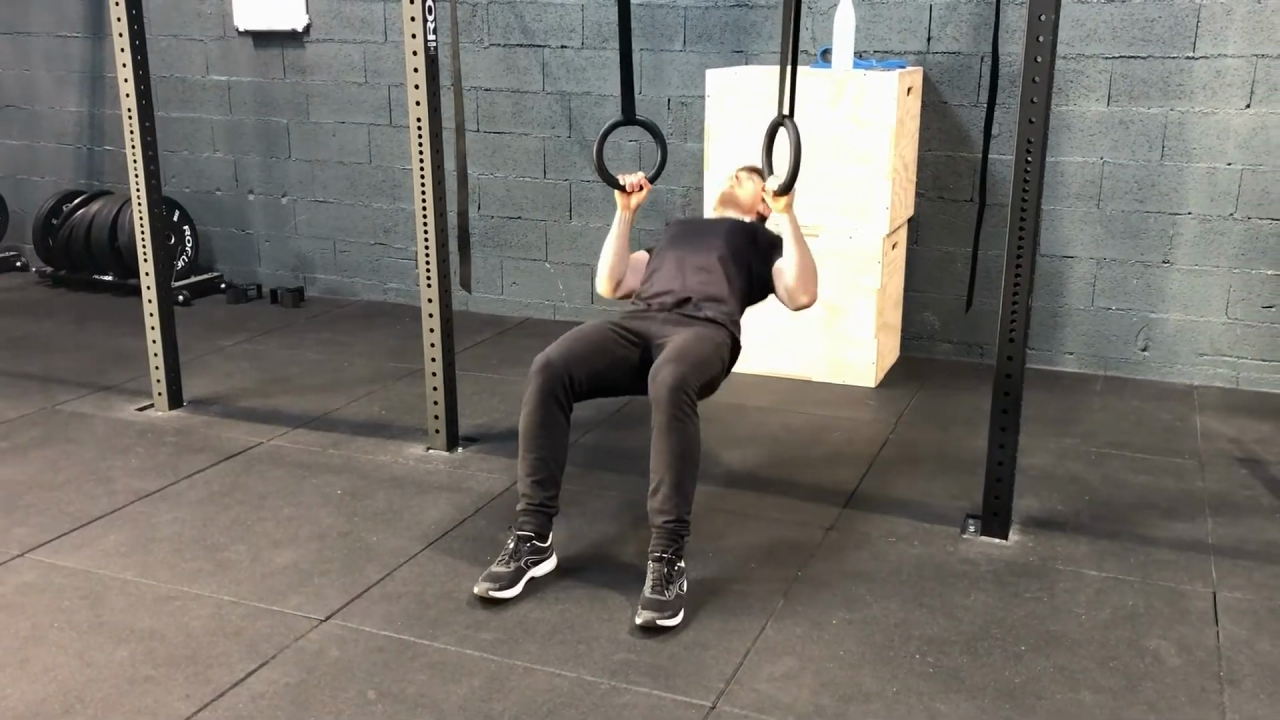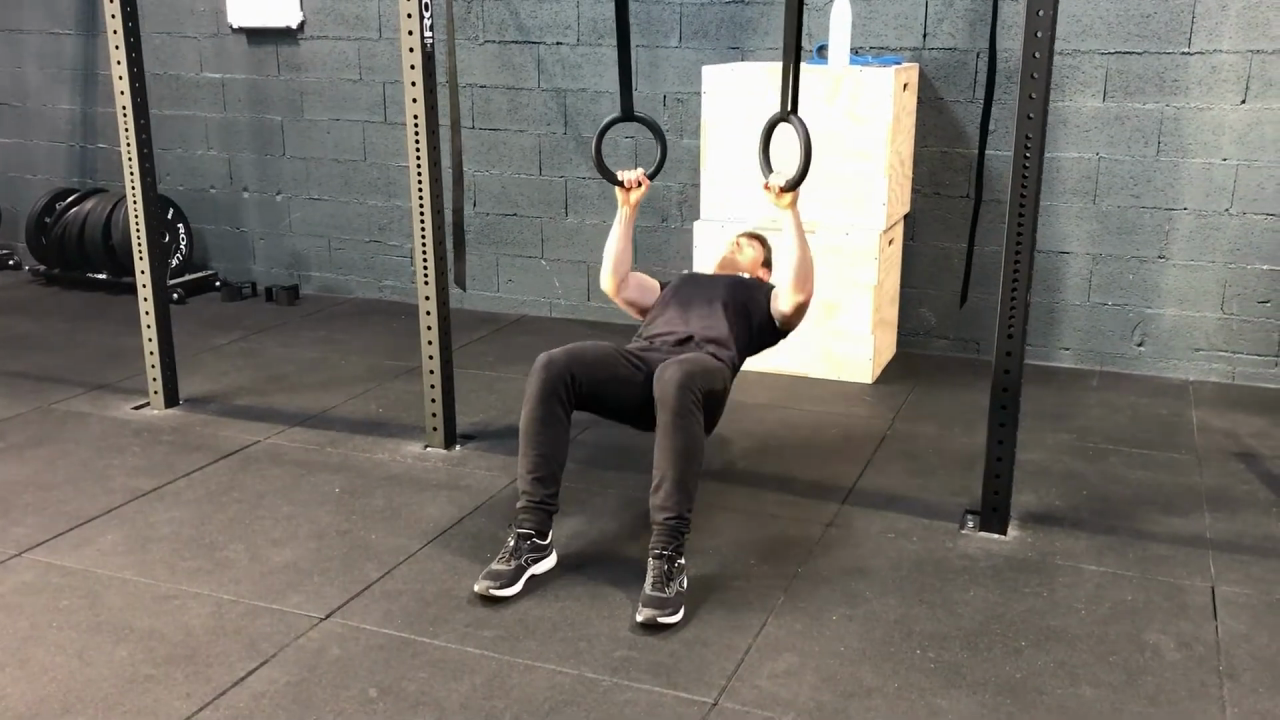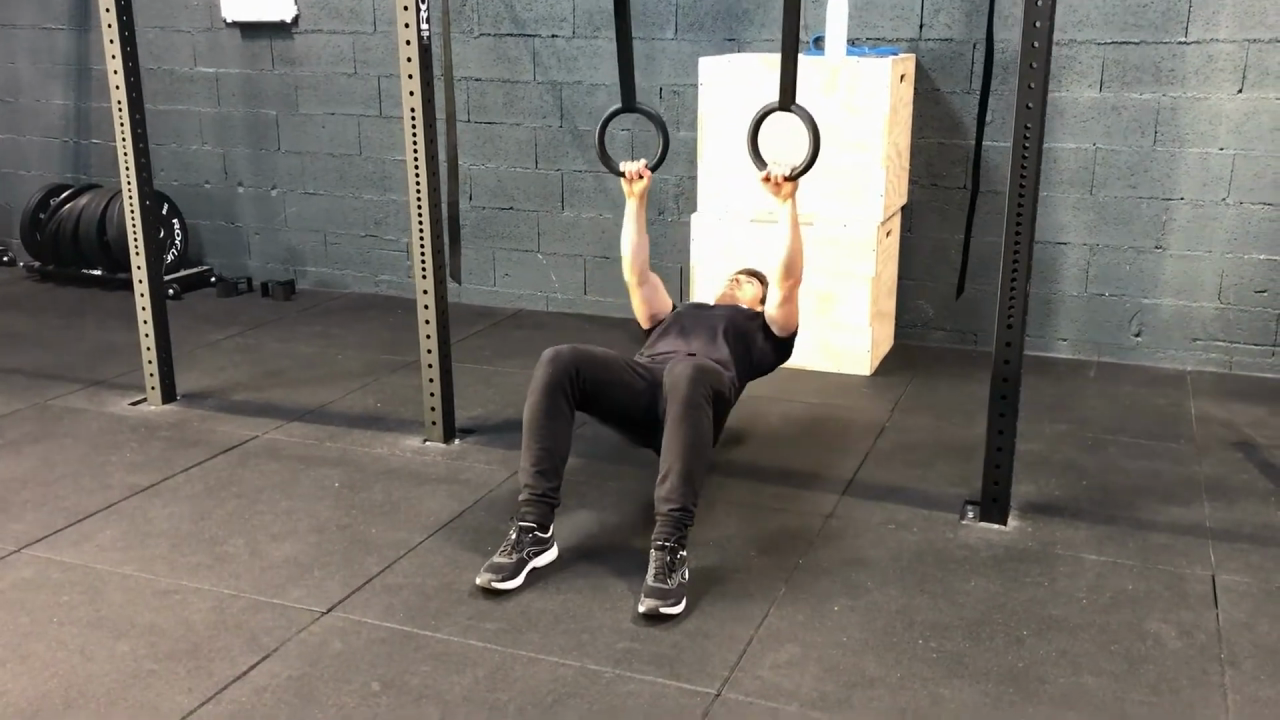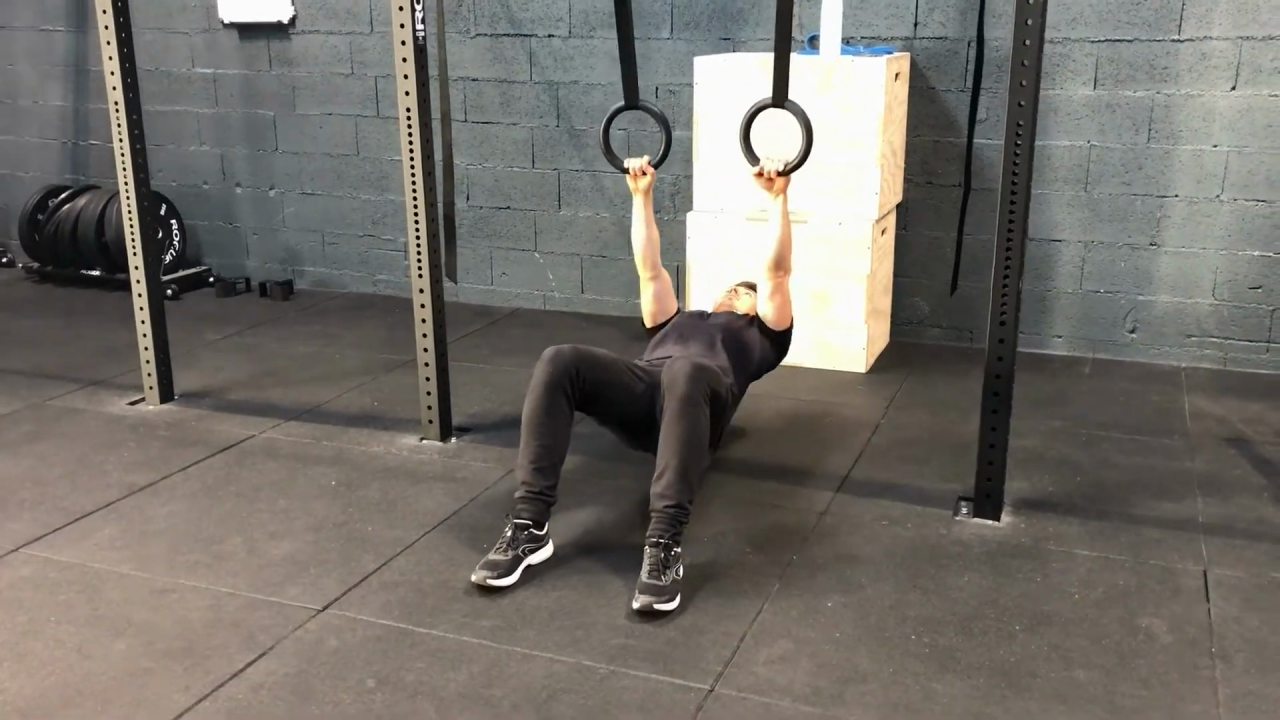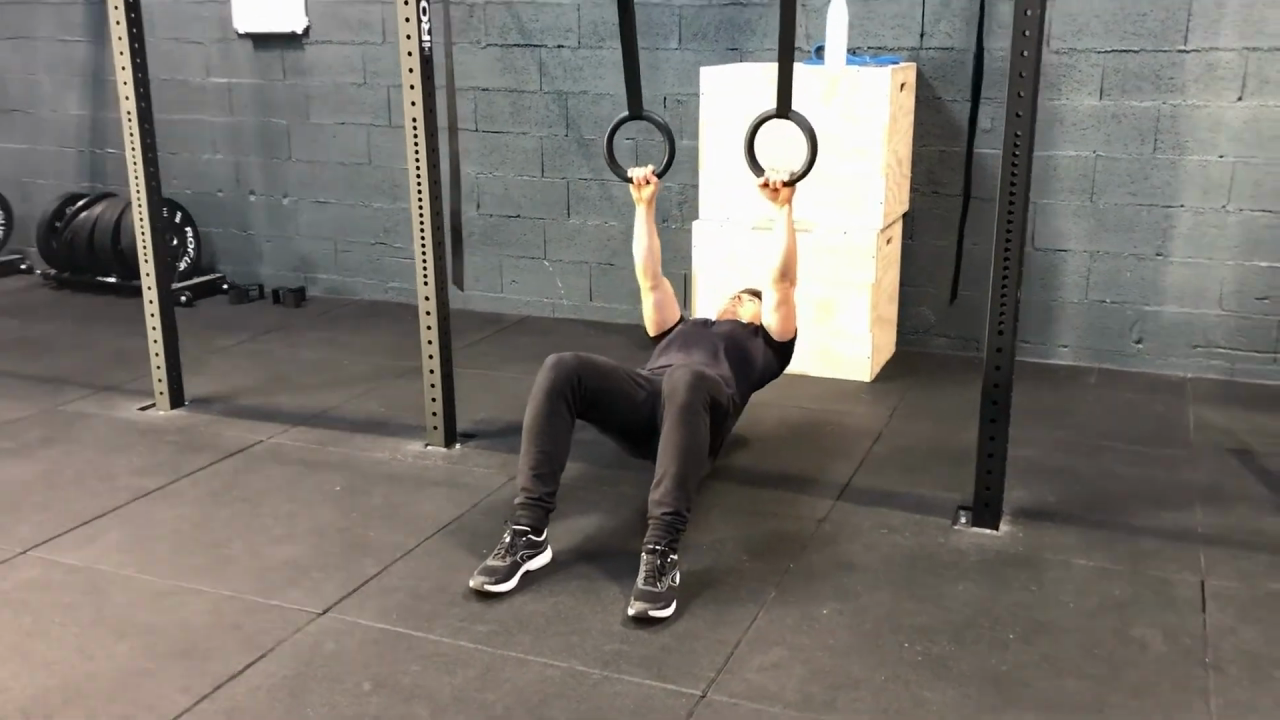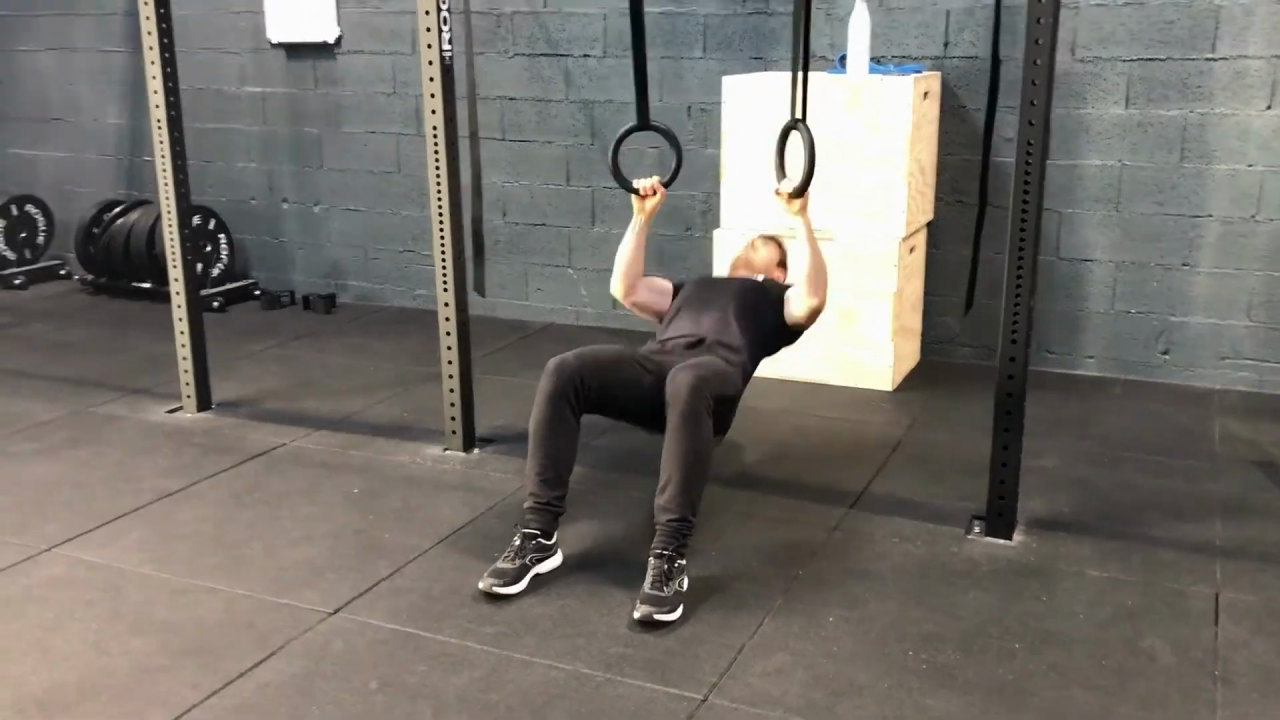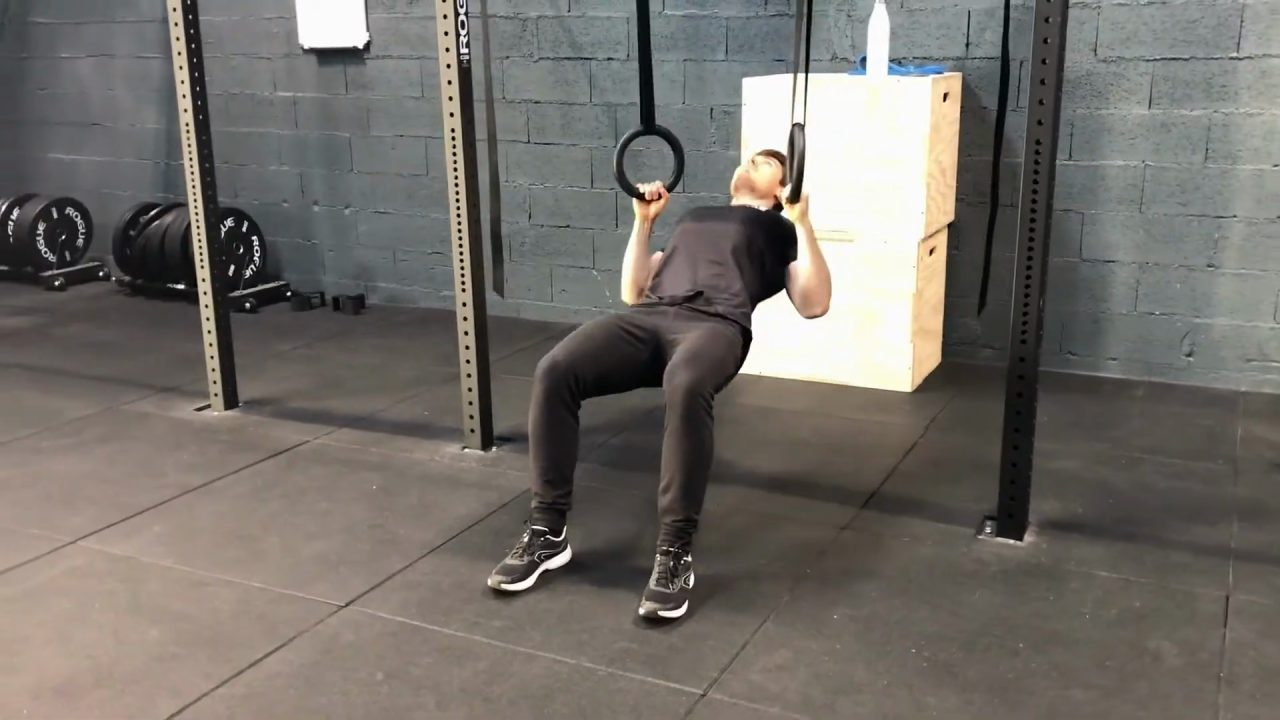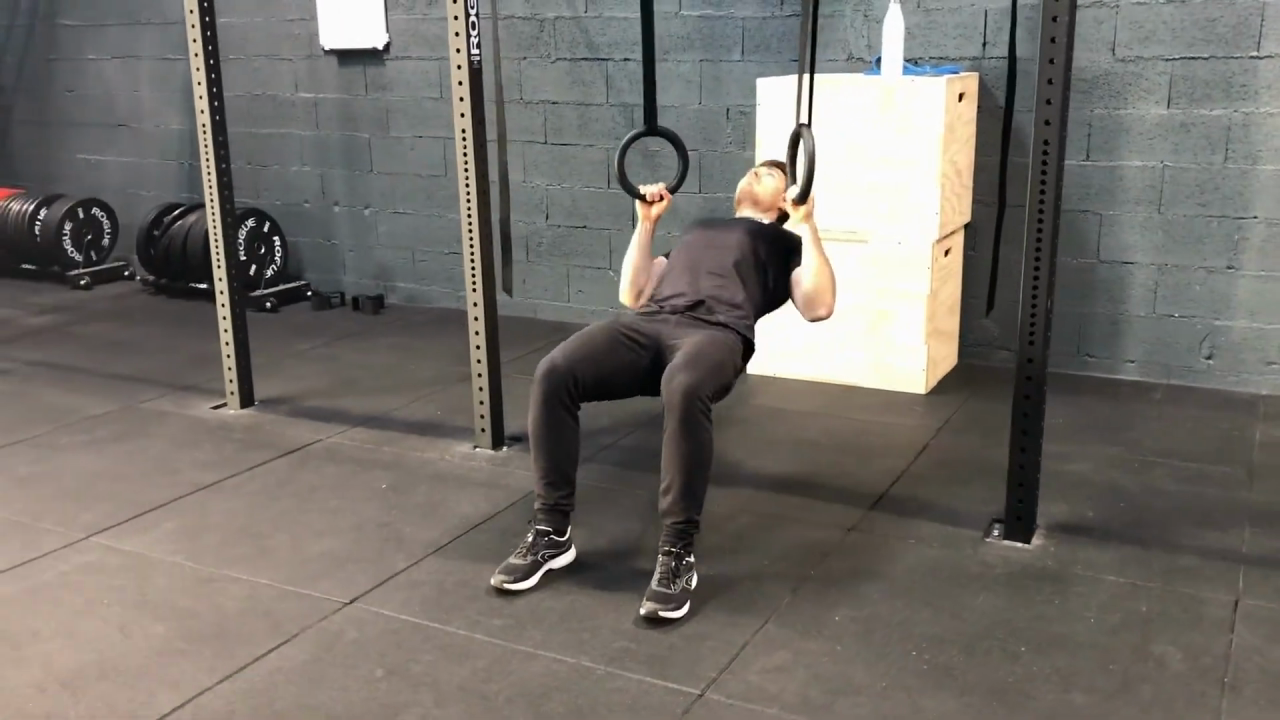
dt=0.3s
person 1, frame 1
left shoulder: (763, 240)
right shoulder: (677, 229)
left elbow: (802, 297)
right elbow: (609, 285)
left wrist: (786, 213)
right wrist: (625, 212)
left hip: (703, 329)
right hip: (639, 322)
left knee: (670, 385)
right knee: (548, 372)
left ankle: (667, 559)
right ankle: (533, 538)
person 1, frame 2
left shoulder: (762, 301)
right shoulder: (677, 286)
left elbow: (799, 294)
right elbow: (614, 282)
left wrist: (788, 212)
right wrist: (628, 208)
left hip: (701, 369)
right hip: (641, 364)
left knee: (676, 381)
right knee: (551, 369)
left ankle: (667, 556)
right ankle: (532, 535)
person 1, frame 3
left shoulder: (763, 332)
right shoulder: (677, 314)
left elbow: (788, 281)
right elbow: (635, 273)
left wrist: (786, 203)
right wrist: (635, 199)
left hip: (701, 385)
right hip: (642, 382)
left knee: (686, 376)
right knee: (556, 364)
left ankle: (669, 548)
right ankle: (534, 528)
person 1, frame 4
left shoulder: (761, 335)
right shoulder: (679, 320)
left elbow: (775, 274)
right elbow: (649, 269)
left wrist: (777, 197)
right wrist: (642, 195)
left hip: (699, 394)
right hip: (640, 391)
left knee: (685, 374)
right knee: (557, 362)
left ankle: (664, 544)
right ankle: (529, 525)
person 1, frame 5
left shoulder: (765, 344)
right shoulder: (682, 329)
left elbow: (782, 285)
right elbow: (651, 279)
left wrist: (783, 208)
right wrist: (645, 203)
left hip: (702, 402)
right hip: (643, 397)
left knee: (685, 382)
right knee: (560, 370)
left ankle: (661, 552)
right ankle: (528, 531)
person 1, frame 6
left shoulder: (776, 299)
right shoulder: (696, 286)
left elbow: (811, 302)
right elbow: (624, 289)
left wrist: (799, 218)
right wrist: (643, 216)
left hip: (713, 370)
right hip: (656, 364)
left knee: (687, 387)
right knee: (562, 372)
left ankle: (669, 556)
right ankle: (538, 534)
person 1, frame 7
left shoulder: (778, 230)
right shoulder: (695, 218)
left elbow: (814, 304)
right elbow: (633, 289)
left wrist: (802, 220)
right wrist: (643, 221)
left hip: (716, 324)
right hip: (650, 317)
left knee: (687, 386)
right knee: (554, 372)
left ankle: (675, 552)
right ankle: (547, 531)
person 1, frame 8
left shoulder: (783, 244)
right shoulder: (699, 230)
left elbow: (817, 308)
right elbow: (632, 293)
left wrist: (805, 221)
right wrist: (646, 222)
left hip: (717, 334)
right hip: (652, 325)
left knee: (684, 387)
right knee: (554, 372)
left ankle: (677, 555)
right ankle: (552, 533)
